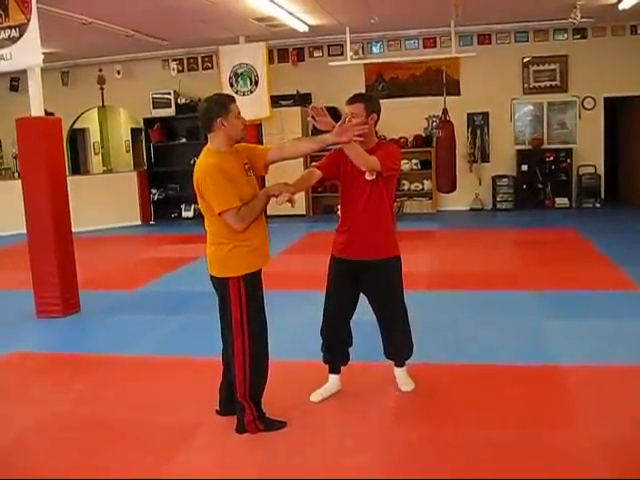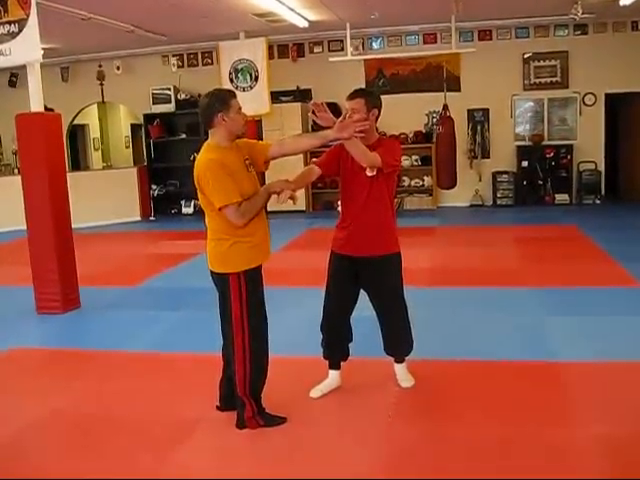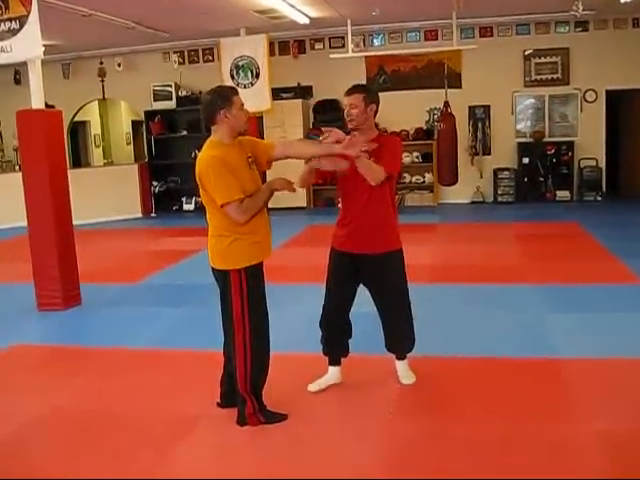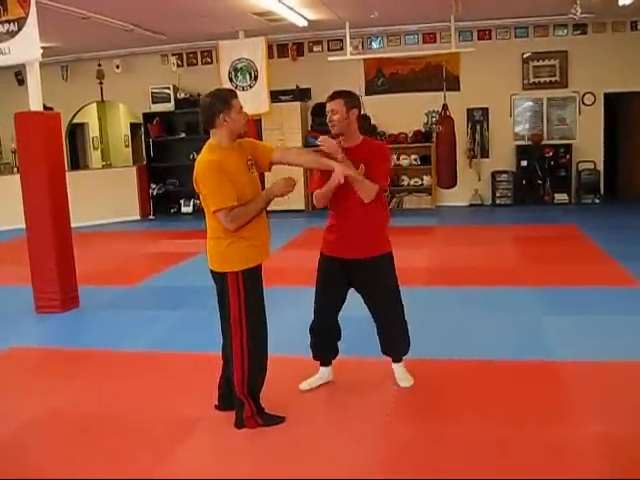
dt=0.2s
person 1, frame 1
left shoulder: (240, 153)
right shoulder: (210, 168)
left elbow: (284, 150)
right elbow: (238, 220)
left wrist: (331, 139)
right wrist: (268, 192)
left hip: (243, 263)
right hip: (234, 266)
left knee: (239, 338)
right knee: (248, 341)
left ankle: (230, 401)
right ankle: (250, 416)
person 1, frame 2
left shoulder: (241, 149)
right shoulder: (211, 163)
left elbow: (285, 145)
right elbow: (239, 215)
left wrist: (332, 135)
right wrist: (269, 189)
left hip: (244, 259)
right hip: (234, 262)
left knee: (239, 333)
right knee: (248, 336)
left ankle: (230, 397)
right ankle: (250, 411)
person 1, frame 3
left shoulder: (244, 146)
right shoulder: (213, 160)
left elbow: (289, 148)
right elbow: (240, 212)
left wrist: (338, 148)
right wrist: (271, 186)
left hip: (246, 255)
right hip: (235, 259)
left knee: (240, 330)
right knee: (249, 333)
left ankle: (231, 393)
right ankle: (251, 408)
person 1, frame 4
left shoulder: (245, 147)
right shoulder: (211, 164)
left elbow: (288, 155)
right elbow: (230, 221)
left wrist: (332, 165)
right wrist: (270, 193)
left hip: (246, 258)
right hip: (234, 262)
left knee: (241, 332)
right knee: (246, 335)
left ankle: (230, 396)
right ankle: (248, 411)
person 2, frame 1
left shoulder: (390, 152)
right shoulder: (340, 154)
left elbow: (367, 164)
right elbow: (314, 173)
left wrist: (333, 131)
right wrist: (290, 188)
left hip: (382, 253)
right hip: (344, 252)
left knee: (392, 314)
right knee: (334, 317)
left ankle: (400, 369)
right ankle: (334, 378)
person 2, frame 2
left shoulder: (390, 148)
right shoulder: (340, 150)
left elbow: (368, 160)
right elbow: (314, 170)
left wrist: (334, 127)
right wrist: (290, 186)
left hip: (382, 249)
right hip: (344, 247)
left knee: (392, 310)
right knee: (334, 313)
left ankle: (400, 365)
right ankle: (334, 373)
person 2, frame 3
left shoulder: (391, 145)
right shoulder: (339, 147)
left elbow: (376, 177)
right elbow: (305, 178)
left wrist: (349, 146)
right wrist: (314, 165)
left hip: (383, 246)
right hip: (344, 244)
left knee: (395, 306)
right knee: (334, 309)
left ankle: (401, 362)
right ankle: (333, 369)
person 2, frame 4
left shoulder: (378, 151)
right shoulder: (327, 155)
left elbow: (368, 194)
right elbow: (319, 201)
left wrist: (342, 160)
right wrist: (333, 182)
left hip: (372, 250)
right hip: (334, 249)
left knee: (388, 310)
right knee: (323, 313)
left ankle: (398, 364)
right ankle: (325, 369)
